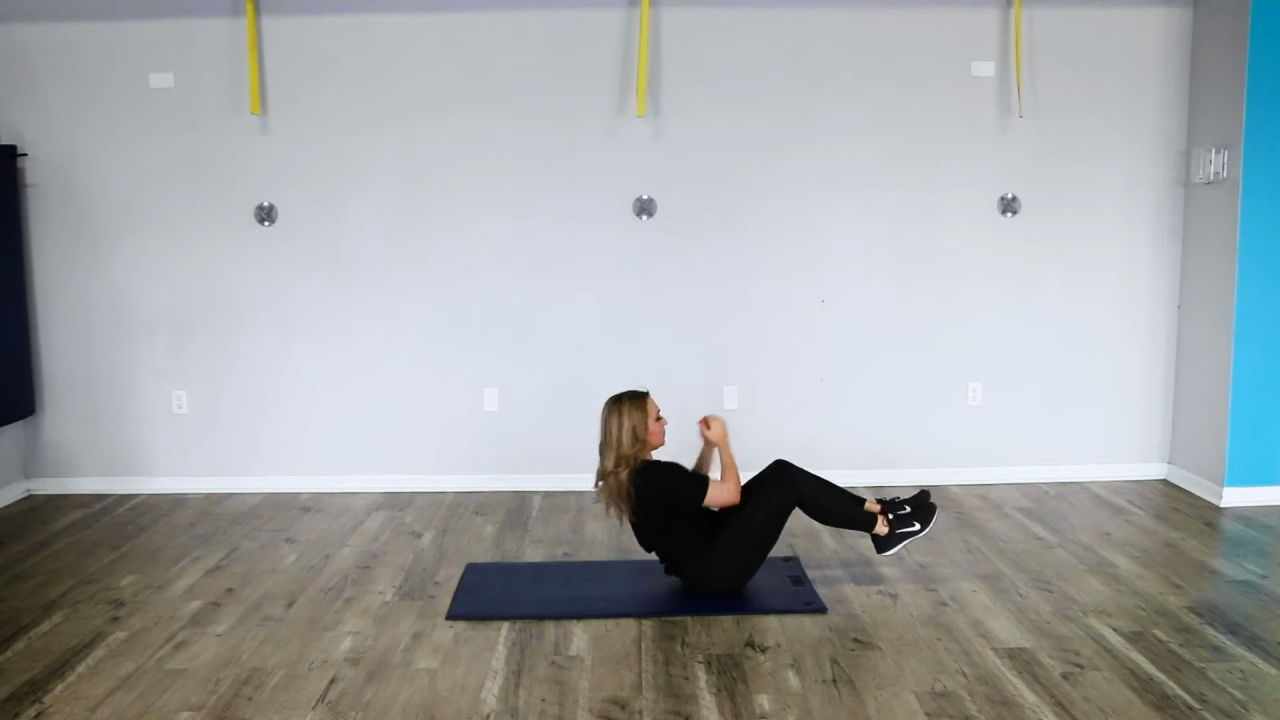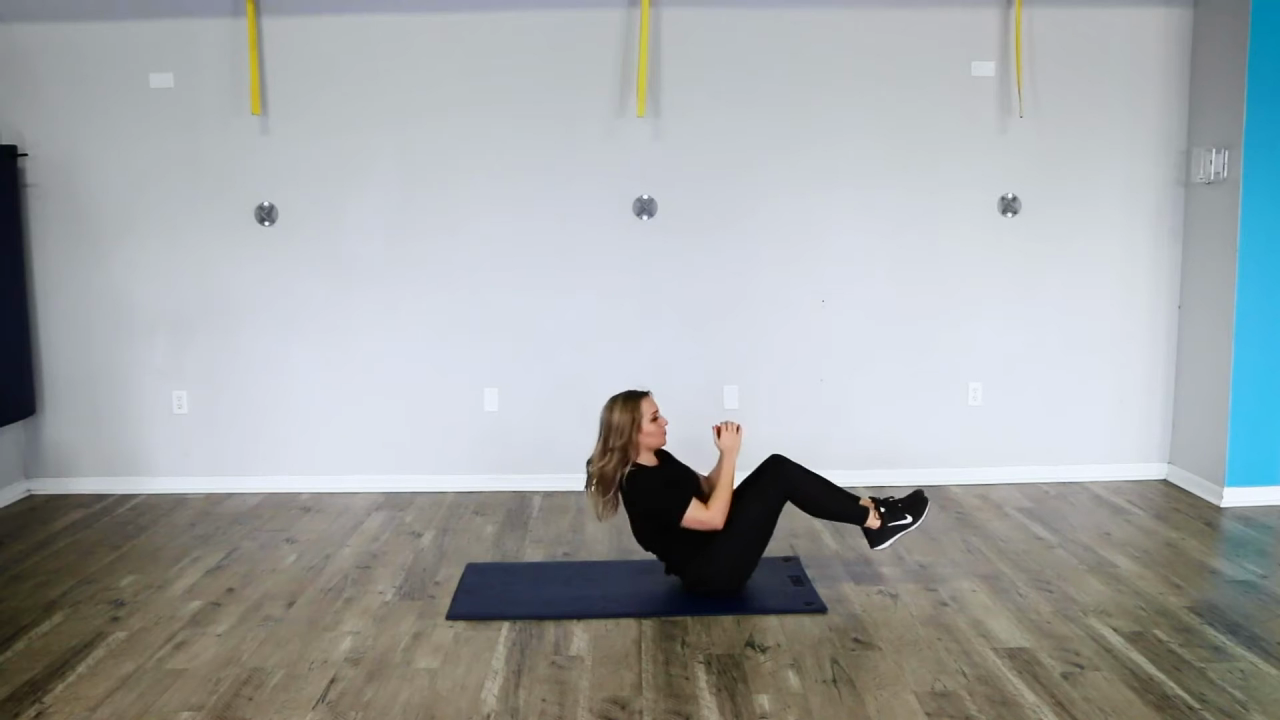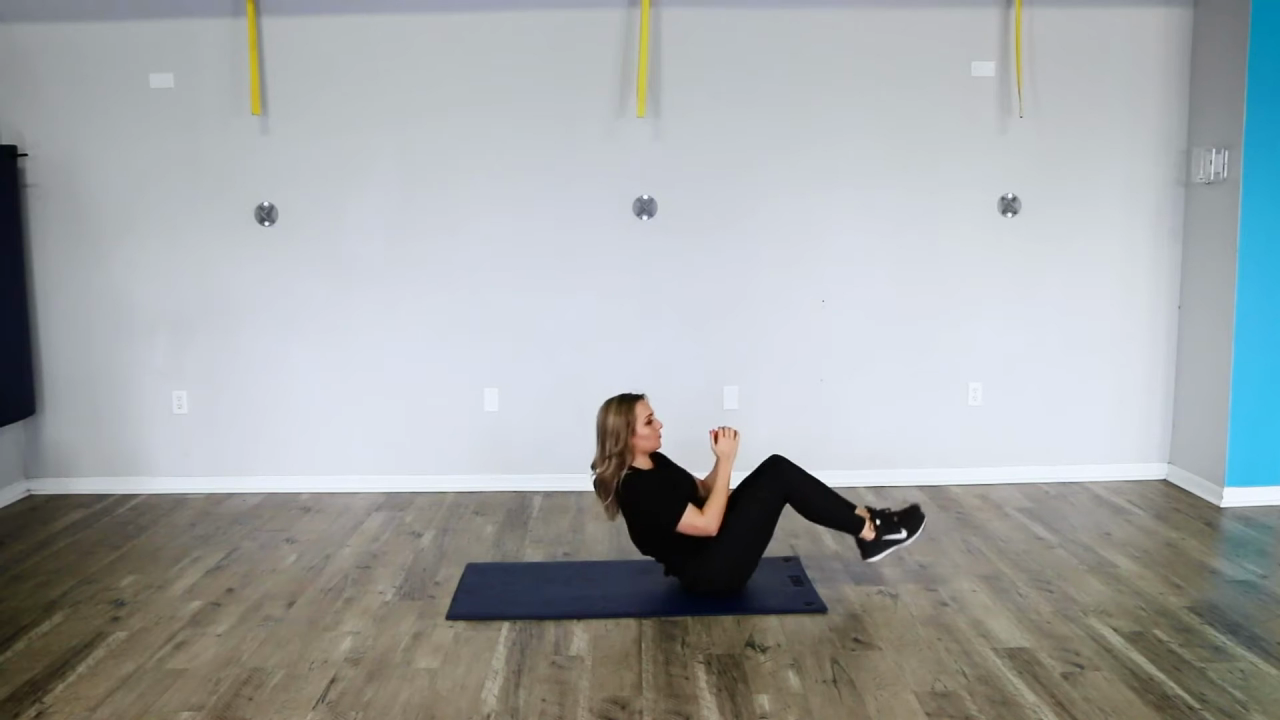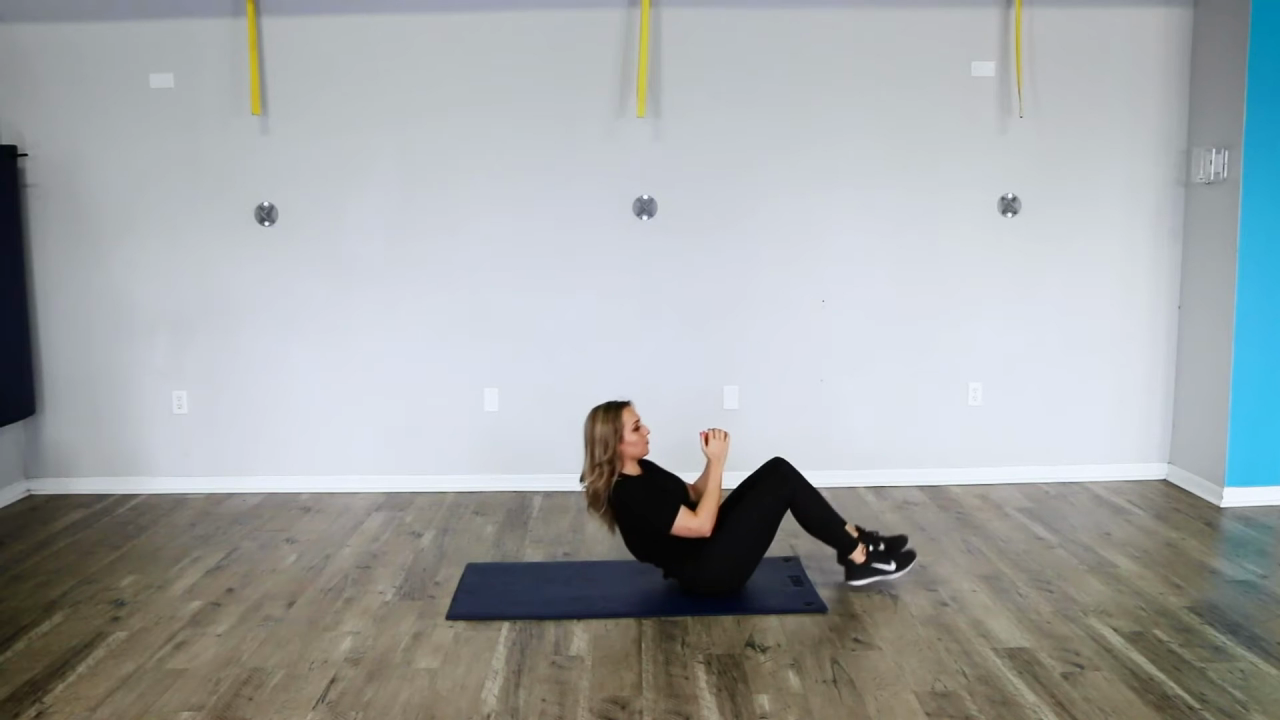
dt=0.2s
person 1, frame 1
left shoulder: (627, 474)
right shoulder: (658, 477)
right elbow: (732, 493)
left wrist: (707, 450)
right wrist: (722, 444)
left hip: (708, 543)
right hip: (712, 571)
left knee: (780, 471)
right knee: (789, 485)
left ankle: (878, 510)
right ankle: (884, 529)
person 1, frame 2
left shoulder: (655, 461)
right shoulder: (644, 486)
left elbow: (706, 488)
right elbow: (715, 518)
left wrist: (725, 453)
right wrist: (730, 455)
left hip: (710, 547)
right hip: (712, 570)
left knee: (776, 465)
right knee: (781, 479)
left ankle: (872, 507)
right ankle: (876, 523)
person 1, frame 3
left shoulder: (654, 463)
right shoulder: (639, 490)
left elbow: (702, 492)
right elbow: (708, 525)
left wrist: (721, 459)
right wrist: (726, 460)
left hip: (712, 549)
right hip: (710, 571)
left knee: (776, 466)
right knee: (781, 479)
left ankle: (867, 519)
right ankle: (871, 535)
person 1, frame 4
left shoulder: (642, 470)
right shoulder: (630, 495)
left elbow: (693, 496)
right elbow: (701, 525)
left wrist: (712, 461)
right wrist: (717, 462)
left hip: (709, 548)
right hip: (709, 570)
left knee: (778, 469)
right knee: (785, 484)
left ankle: (855, 539)
right ankle: (860, 559)
